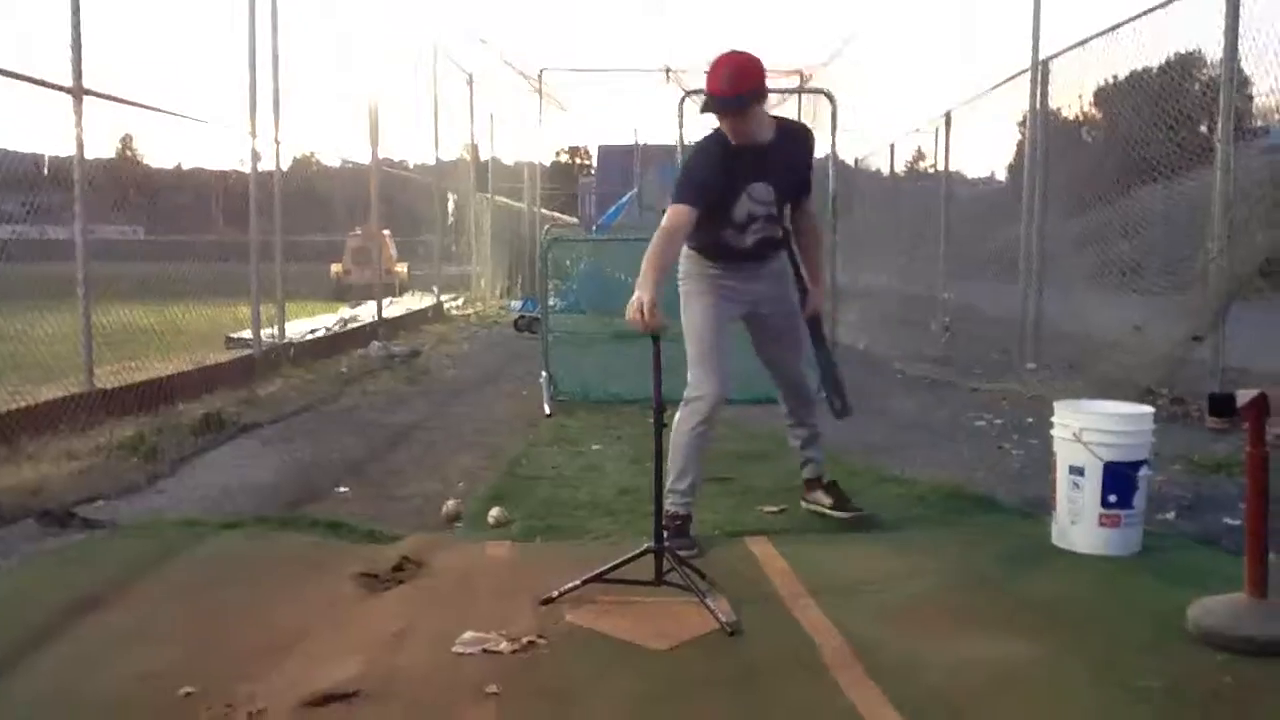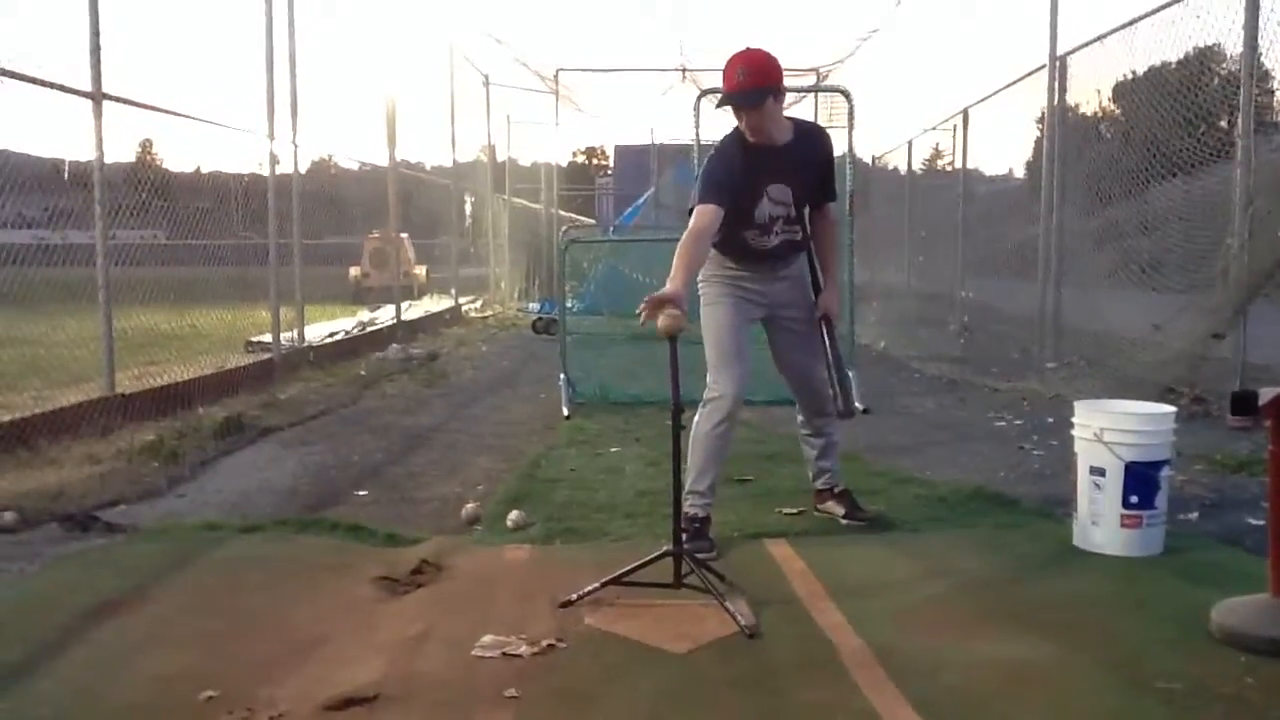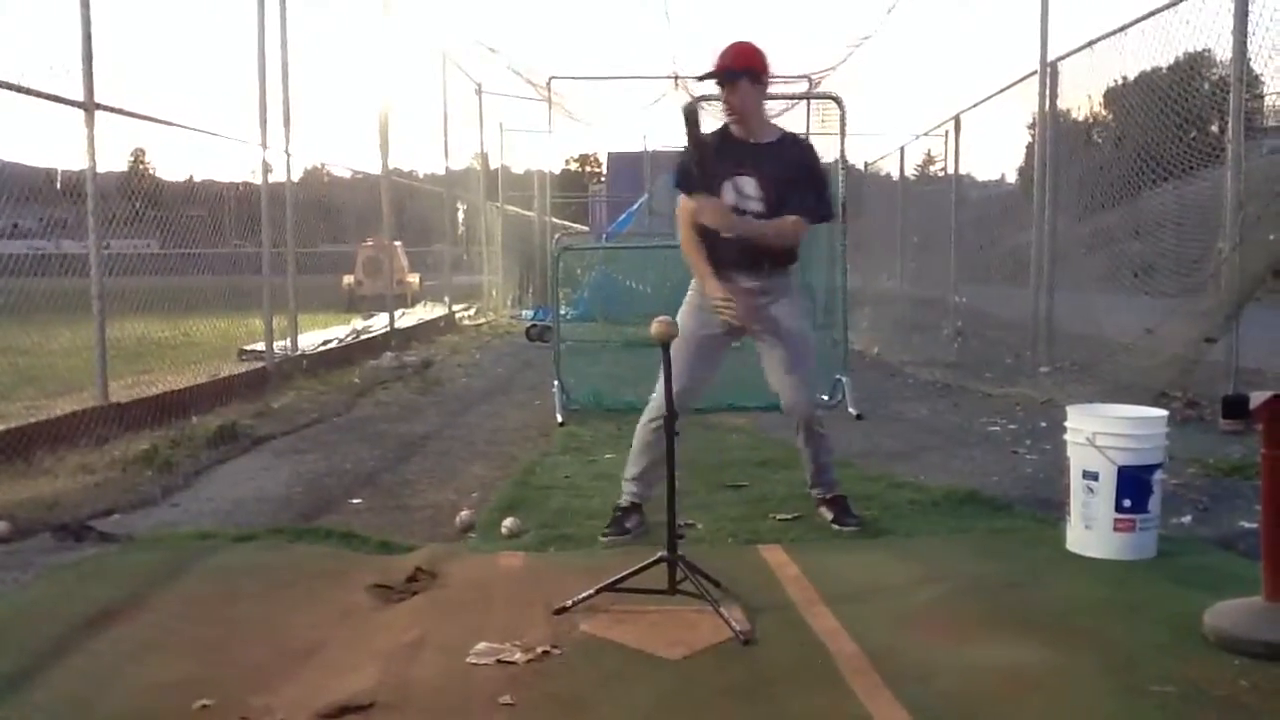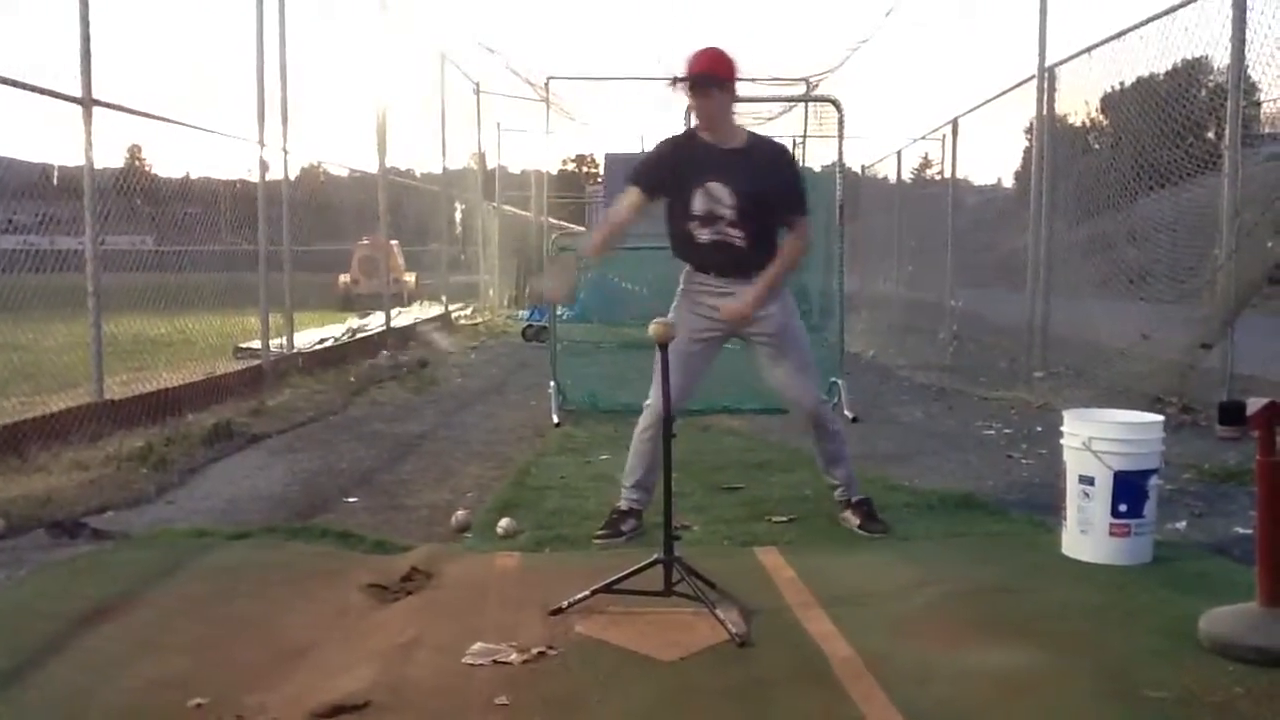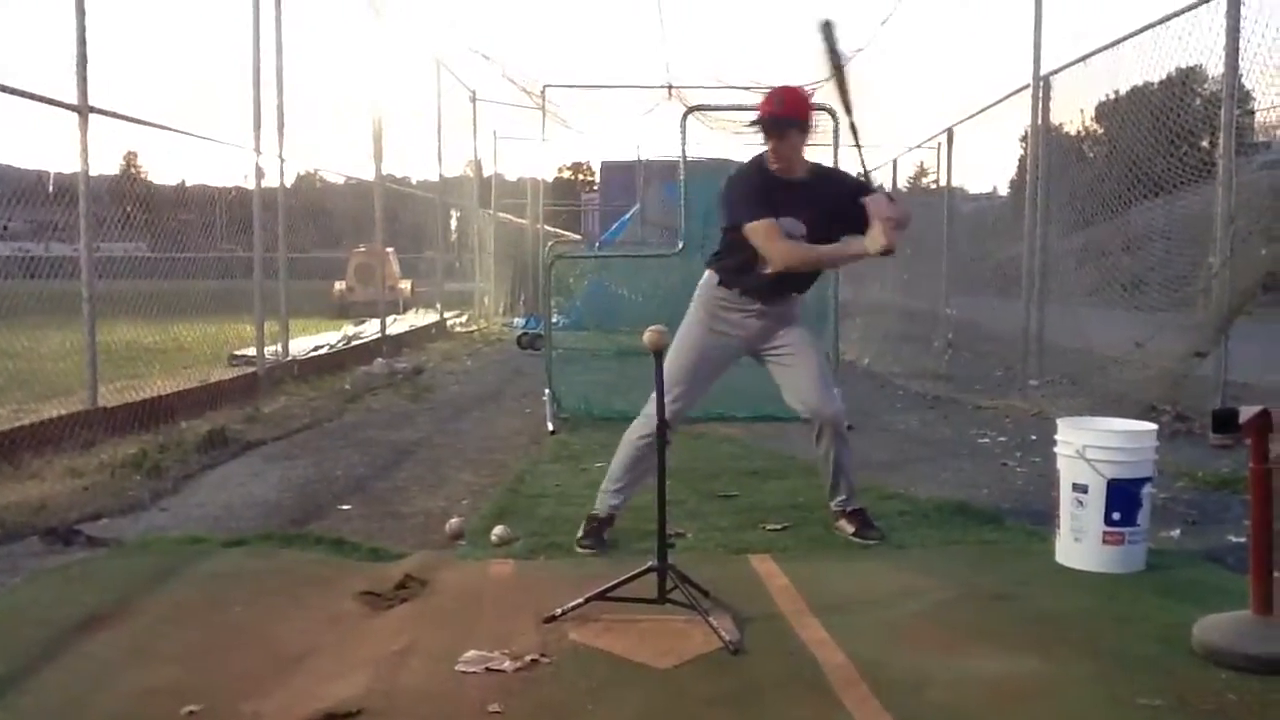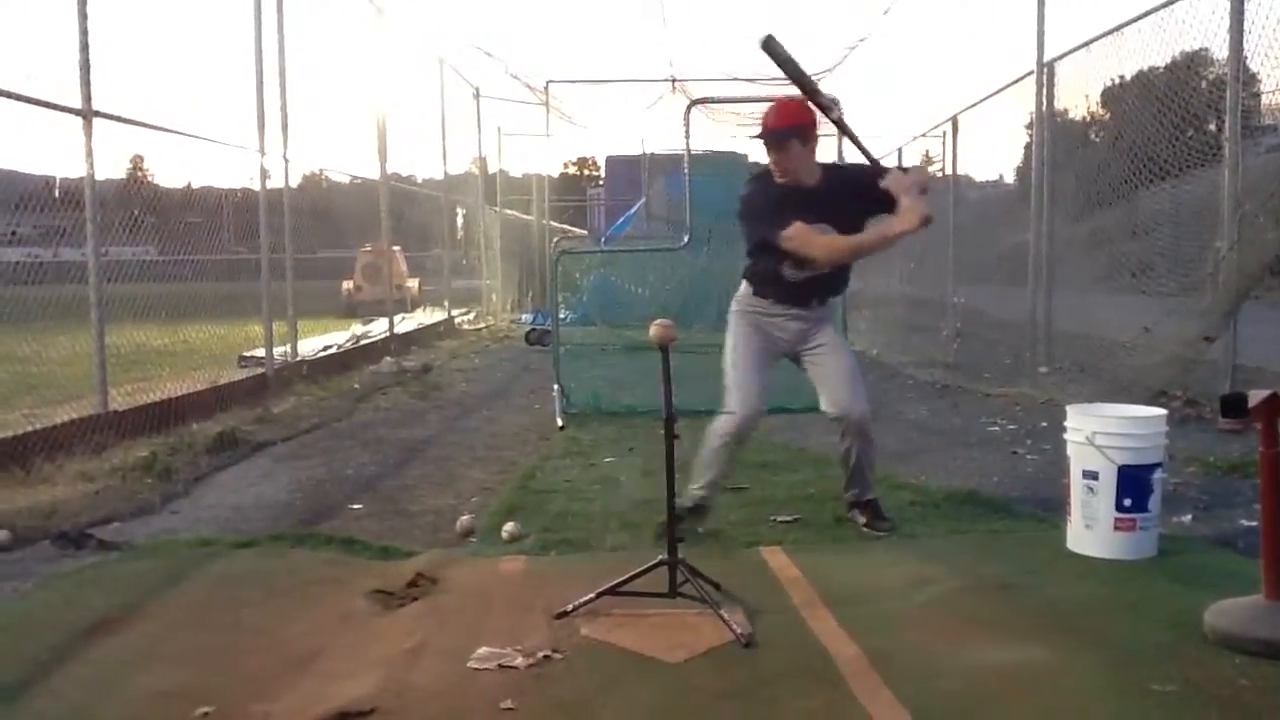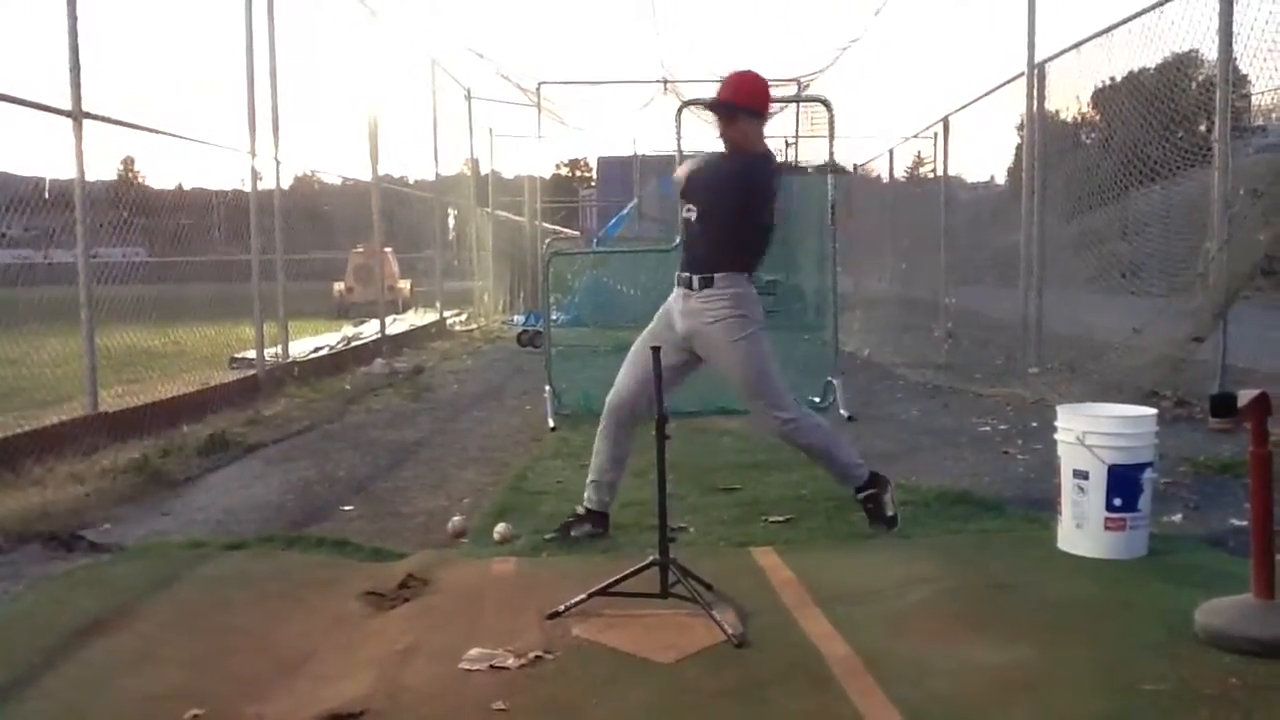
dt=0.7s
person 1, frame 1
left shoulder: (796, 141)
right shoulder: (707, 158)
left elbow: (803, 213)
right elbow: (673, 226)
left wrist: (816, 283)
right wrist: (646, 288)
left hip: (771, 272)
right hip: (709, 275)
left knee: (798, 381)
right knee: (707, 391)
left ankle: (813, 480)
right ankle: (675, 512)
person 1, frame 2
left shoulder: (814, 143)
right shoulder: (727, 158)
left elbow: (823, 215)
right elbow: (701, 227)
left wrist: (831, 286)
right wrist: (676, 285)
left hip: (789, 275)
right hip: (730, 277)
left knee: (814, 386)
right knee: (726, 392)
left ankle: (826, 486)
right ankle: (694, 512)
person 1, frame 3
left shoulder: (796, 155)
right shoulder: (702, 153)
left elbow: (795, 232)
right elbow: (689, 230)
left wrist: (735, 221)
right wrist: (713, 288)
left hip: (774, 290)
right hip: (713, 288)
left knee: (801, 402)
right knee: (667, 398)
left ankle: (826, 492)
right ankle: (632, 502)
person 1, frame 4
left shoulder: (772, 159)
right shoulder: (674, 155)
left elbow: (798, 237)
right elbow: (624, 213)
left wrist: (757, 293)
right wrist: (573, 263)
left hip: (765, 292)
right hip: (700, 290)
left knee: (809, 401)
right knee: (662, 403)
left ankle: (849, 497)
right ankle: (632, 505)
person 1, frame 5
left shoulder: (834, 186)
right shoulder: (745, 183)
left elbow: (893, 217)
right elbow: (781, 255)
left wrist: (884, 212)
right wrist: (864, 246)
left hip: (780, 313)
right hip: (721, 306)
left knee: (828, 410)
right knee: (661, 413)
left ankle: (845, 506)
right ankle: (605, 510)
person 1, frame 6
left shoulder: (847, 181)
right shoulder: (760, 197)
left elbow: (916, 182)
right elbow: (824, 251)
left wrist: (904, 185)
right wrist: (900, 226)
left hip: (815, 317)
right hip: (757, 311)
left knee: (852, 411)
right knee: (743, 411)
left ankle: (860, 497)
right ankle: (695, 500)
person 1, frame 7
left shoulder: (733, 169)
right shoulder: (756, 167)
left elbow: (683, 180)
left wrist: (685, 174)
left hip: (724, 305)
right hip: (684, 300)
left knee: (782, 414)
right knee: (621, 404)
left ankle: (869, 484)
right ankle: (595, 510)
